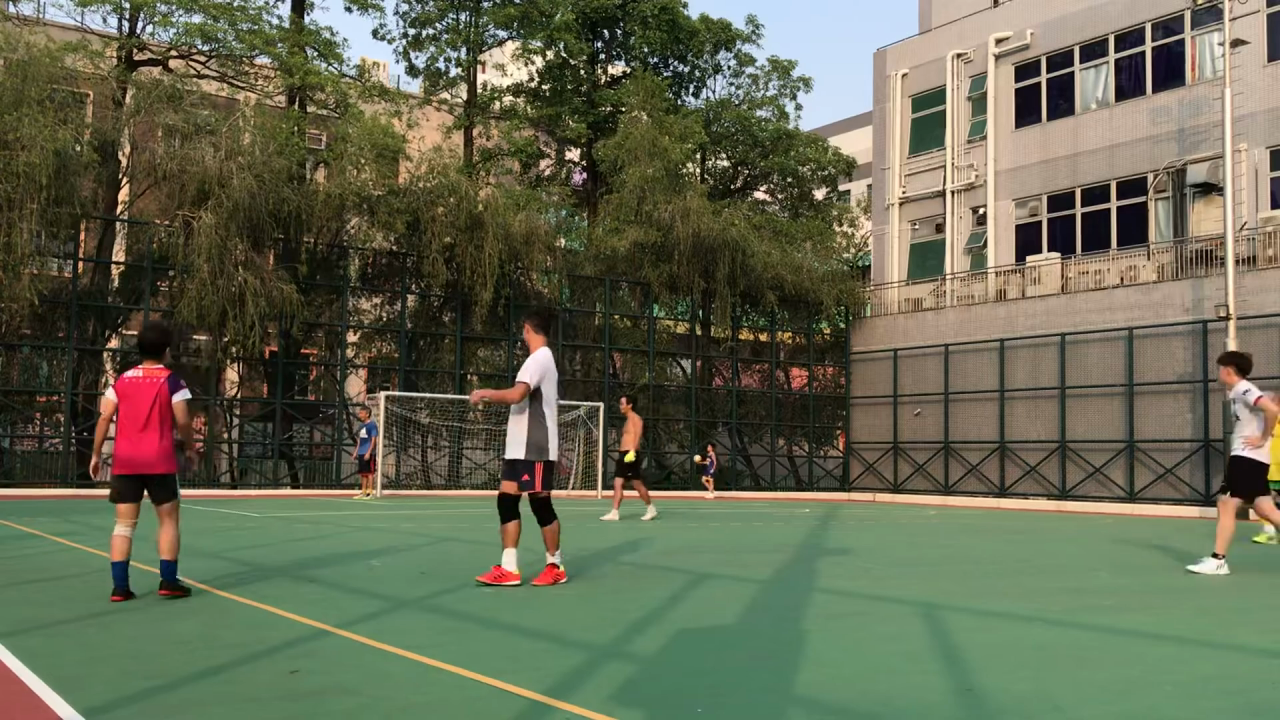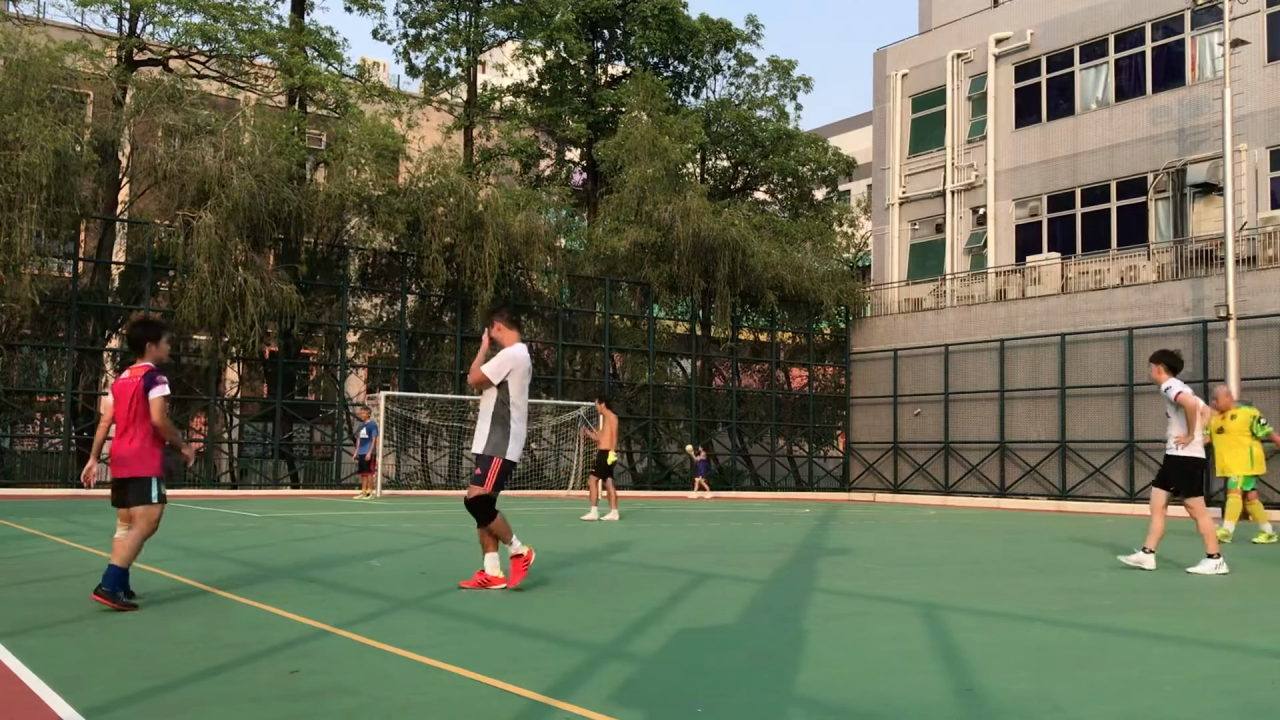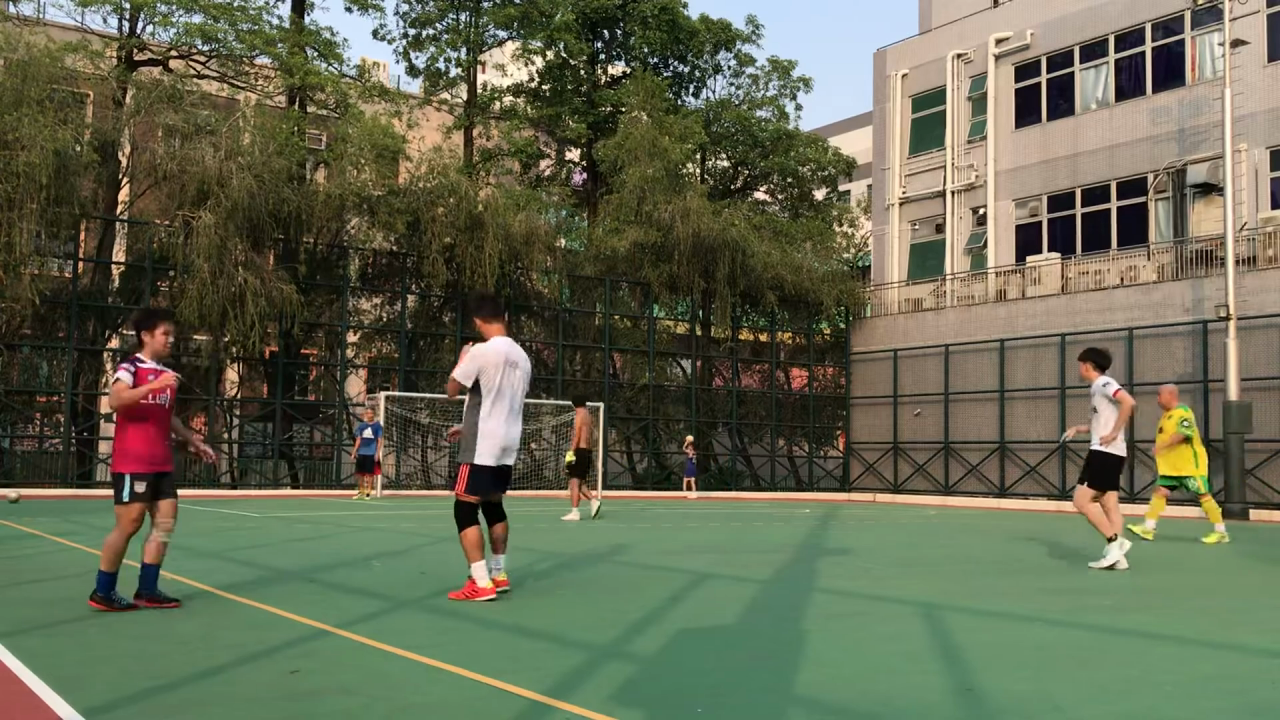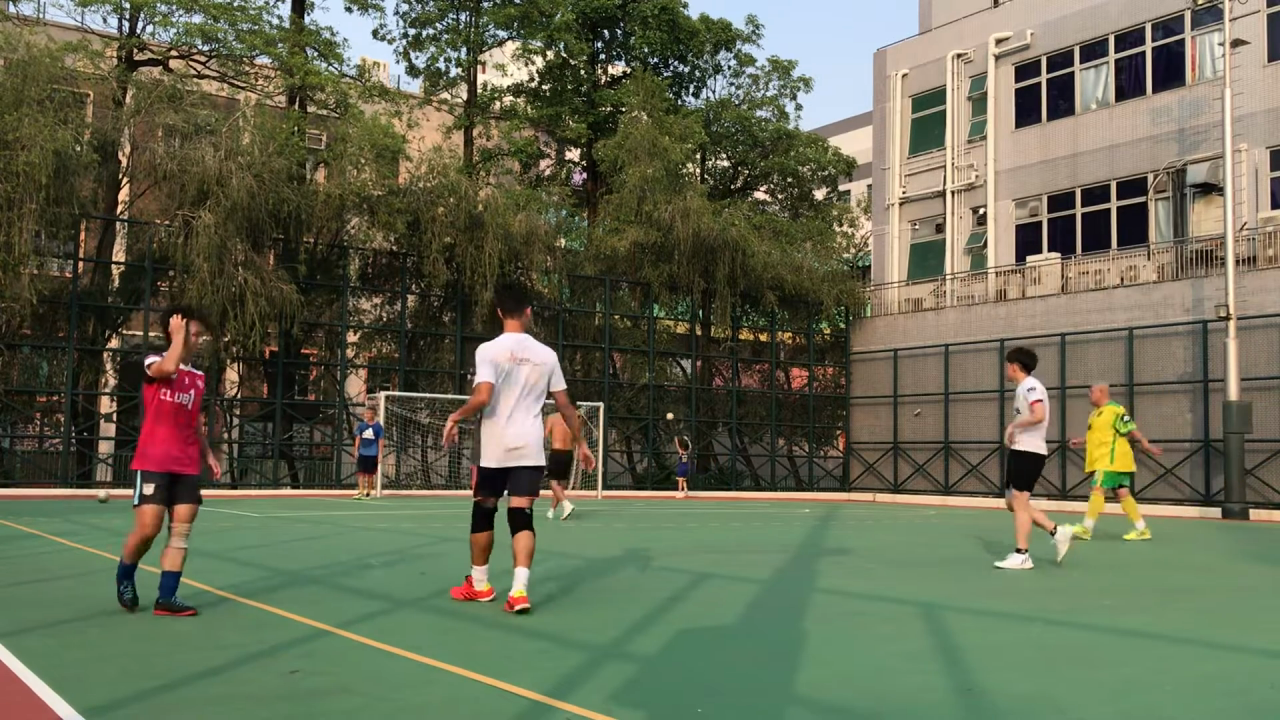
dt=0.4s
person 1, frame 1
left shoulder: (539, 359)
right shoulder: (541, 360)
left elbow: (515, 395)
left wrist: (484, 394)
left hip: (535, 448)
right hip: (520, 447)
left knee: (540, 504)
right knee: (506, 502)
left ankle: (555, 566)
right ankle: (508, 568)
person 1, frame 2
left shoulder: (511, 354)
right shoulder: (517, 356)
left elbow: (473, 380)
left wrist: (484, 347)
left hip: (500, 444)
right hip: (493, 443)
left knee: (476, 500)
right knee: (482, 503)
left ankle: (519, 551)
right ankle: (492, 570)
person 1, frame 3
left shoulder: (480, 352)
right shoulder: (522, 357)
left elbow: (452, 389)
left wrist: (462, 359)
left hip: (482, 445)
right hip: (508, 445)
left knee: (465, 509)
right knee: (494, 507)
left ankle: (481, 583)
right ankle: (498, 572)
person 1, frame 4
left shoulder: (488, 350)
right shoulder: (547, 355)
left elbow: (481, 398)
right elbow: (564, 405)
left wrist: (454, 418)
right wrist: (581, 443)
left hip: (495, 448)
right hip: (530, 449)
left knee: (483, 515)
right knee: (521, 516)
left ankle: (478, 584)
right ankle: (519, 590)
person 2, frame 1
left shoulder: (122, 380)
right shoulder: (173, 381)
left elbow: (104, 418)
right elbow: (183, 422)
left wrist: (96, 454)
right wrist: (191, 448)
left hip: (125, 462)
right hip: (160, 462)
left knee: (124, 524)
right knee: (168, 520)
left ankle: (120, 585)
right ankle: (169, 579)
person 2, frame 2
left shoulder: (121, 379)
right shoulder: (155, 377)
left elbow: (105, 422)
right elbow: (159, 420)
left wrist: (93, 459)
right wrist: (183, 445)
left hip: (122, 462)
right hip: (145, 464)
left knee: (127, 526)
right knee: (145, 525)
left ankle: (118, 584)
right ankle: (108, 587)
person 2, frame 3
left shoulder: (166, 374)
right shoulder: (129, 367)
right elbow: (117, 400)
left wrist: (194, 441)
right wrist: (153, 384)
left hip: (161, 463)
right hip: (132, 462)
left knee: (165, 522)
right knee: (128, 525)
left ankle: (147, 589)
right ankle: (102, 592)
person 2, frame 4
left shoulder: (199, 377)
right shoulder: (154, 363)
right elbow: (169, 368)
left wrist: (208, 453)
right wrist: (177, 335)
left hip: (188, 464)
right hip: (153, 461)
left knee: (181, 530)
right knee: (148, 528)
left ankle: (167, 597)
right ankle: (124, 579)
person 3, frame 1
left shoulder: (1245, 391)
right shoulder: (1240, 392)
left hip: (1249, 459)
right hip: (1251, 459)
left knee: (1225, 508)
left ankle: (1217, 560)
person 3, frame 2
left shoulder: (1170, 386)
right shoulder: (1175, 388)
left elbow: (1190, 404)
right elbow: (1207, 413)
left wrist: (1189, 436)
right wrist: (1196, 434)
left hip: (1185, 457)
right hip: (1175, 456)
left knee: (1196, 509)
right knee: (1156, 505)
left ankle: (1215, 559)
right ankle: (1146, 554)
person 3, frame 3
left shoulder: (1104, 383)
right shoulder: (1097, 388)
left elbow: (1129, 402)
left wrist: (1114, 433)
right wrist: (1076, 429)
left hip: (1105, 452)
right hip: (1106, 453)
left knee: (1081, 500)
right knee: (1109, 505)
left ankle: (1114, 541)
right ankle: (1117, 556)
person 3, frame 4
left shoulder: (1030, 386)
right shoulder: (1025, 387)
left elbow: (1039, 415)
left wrist: (1013, 426)
left hip: (1028, 452)
right hip: (1022, 452)
left knee: (1018, 502)
right knee: (1014, 504)
left ankle: (1021, 555)
right ankle: (1058, 532)
